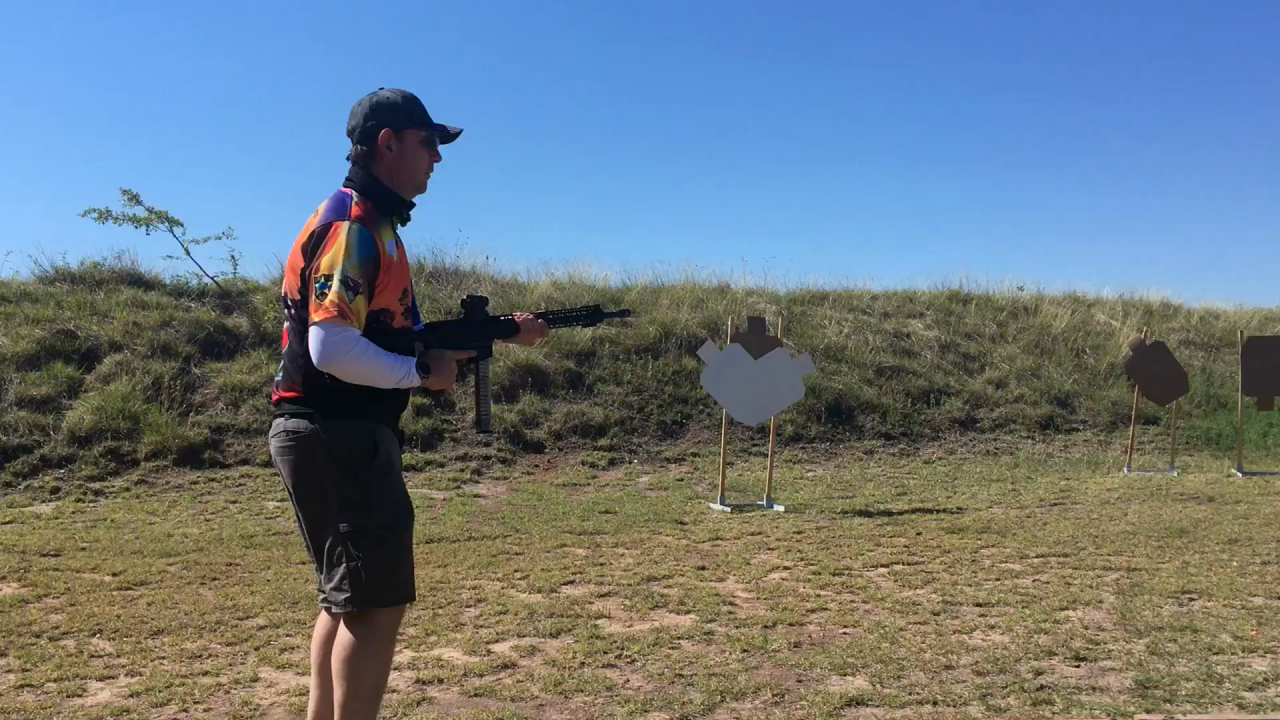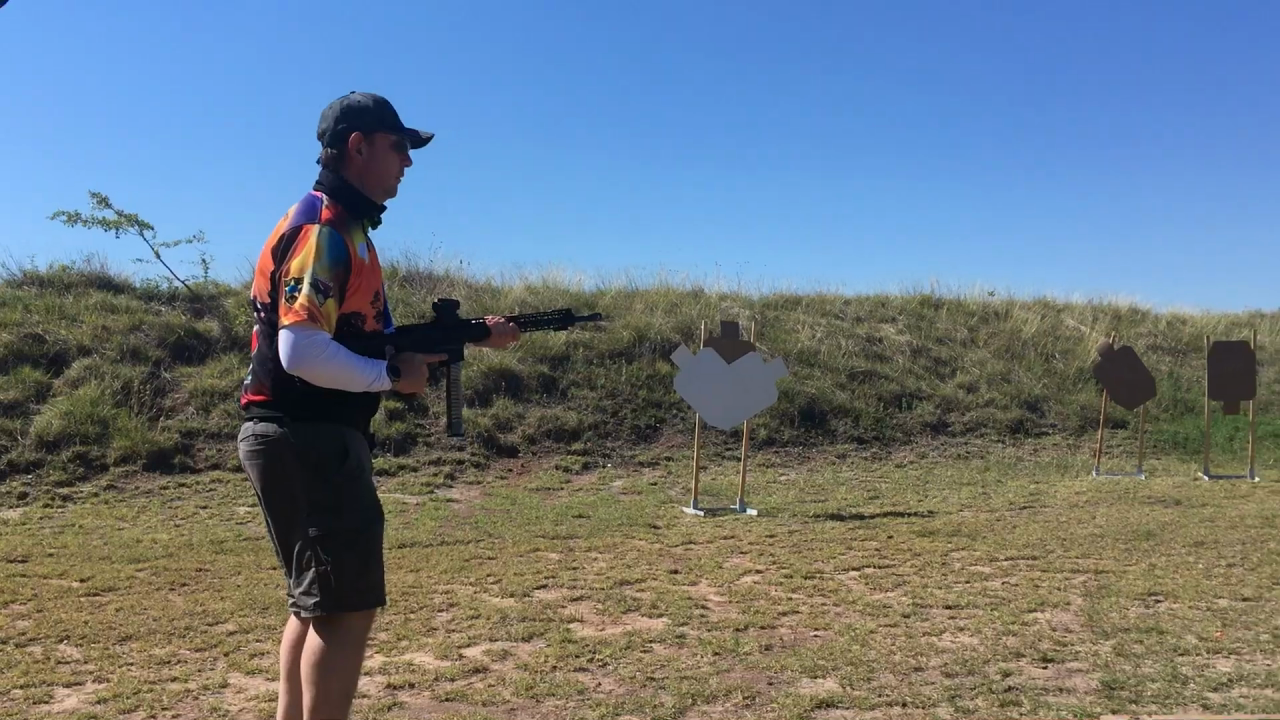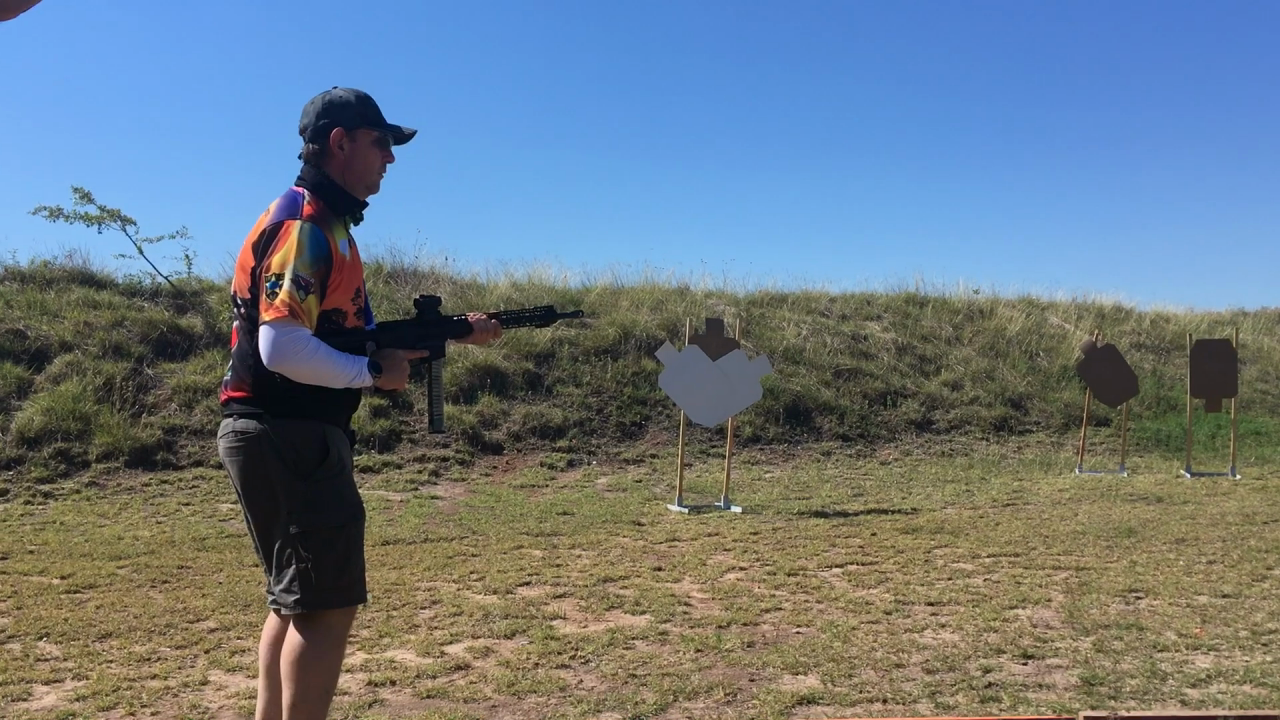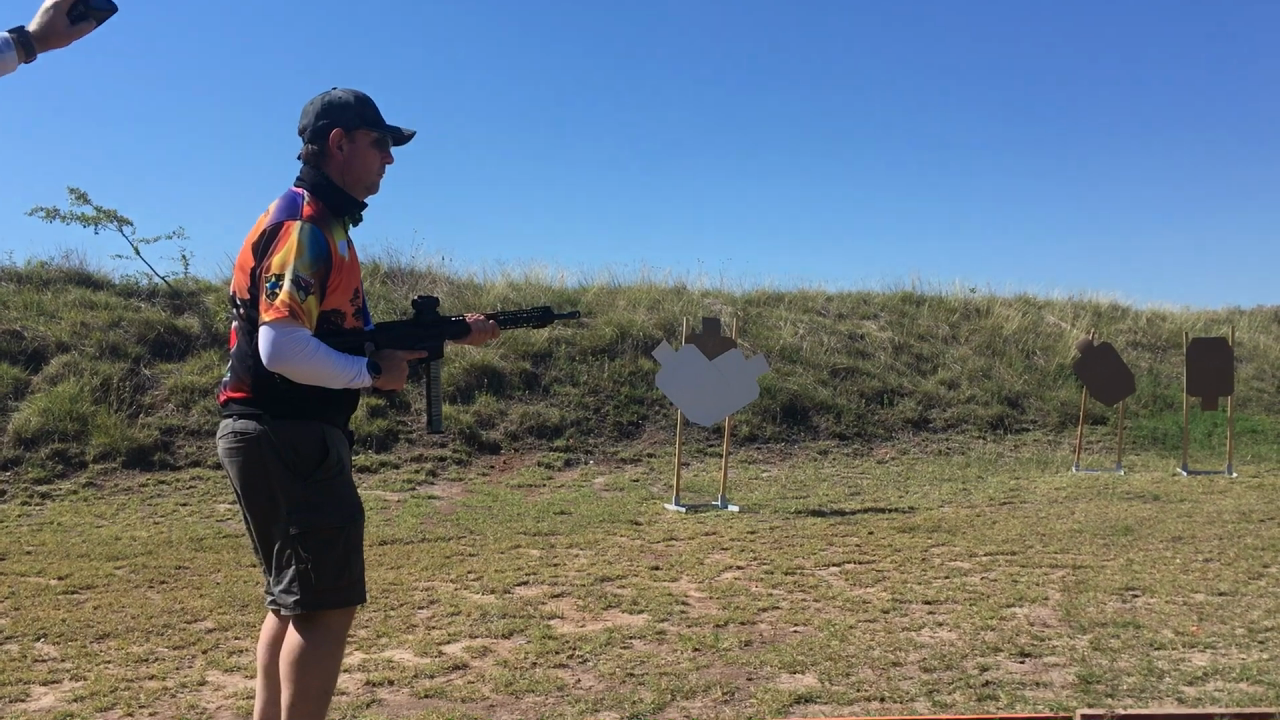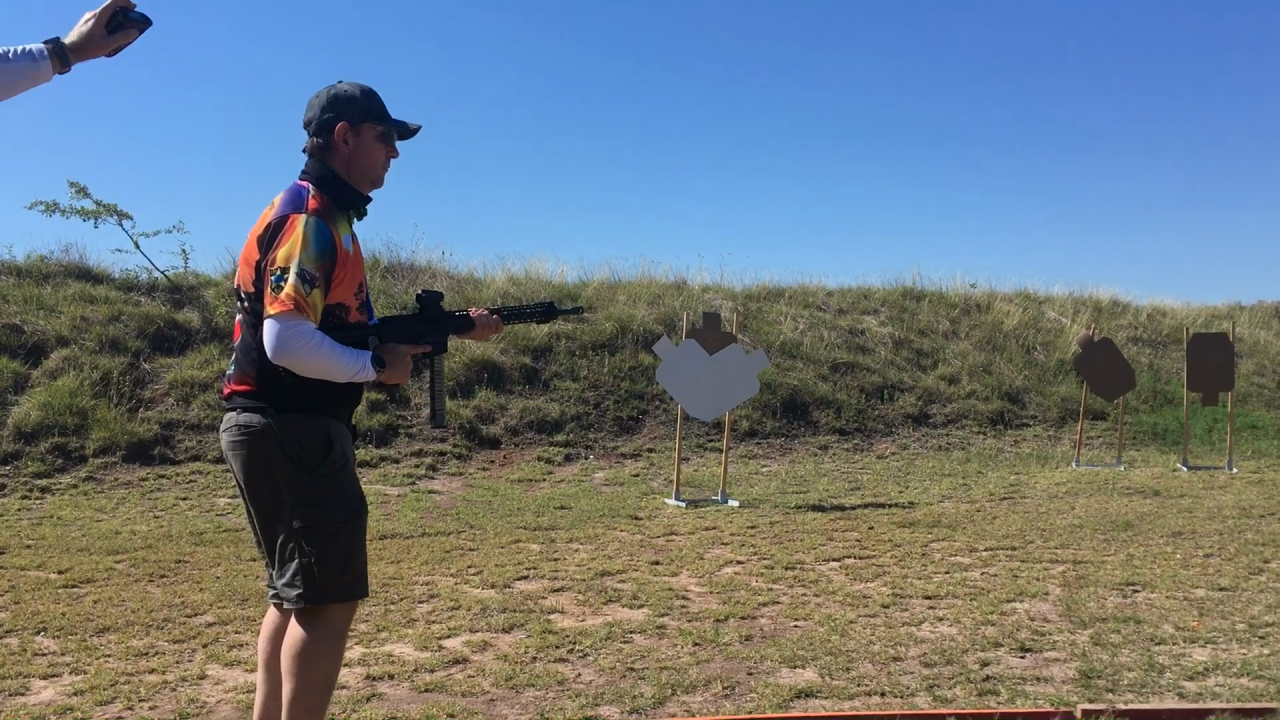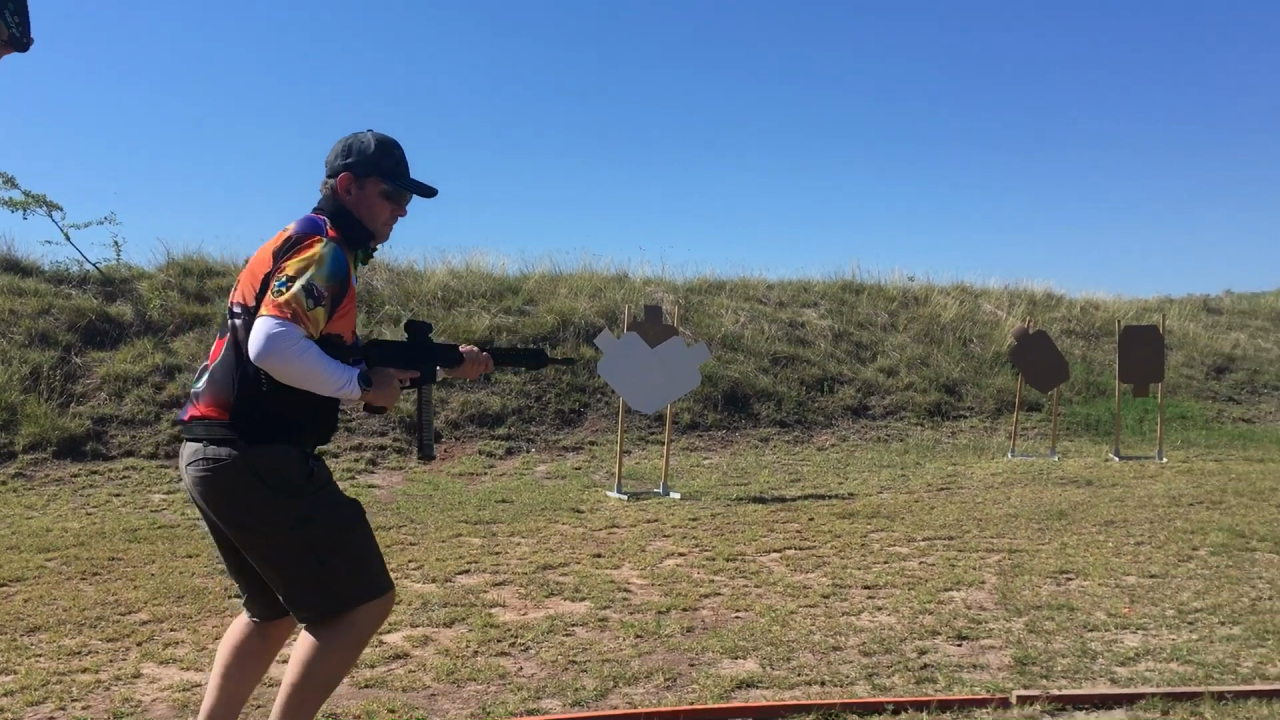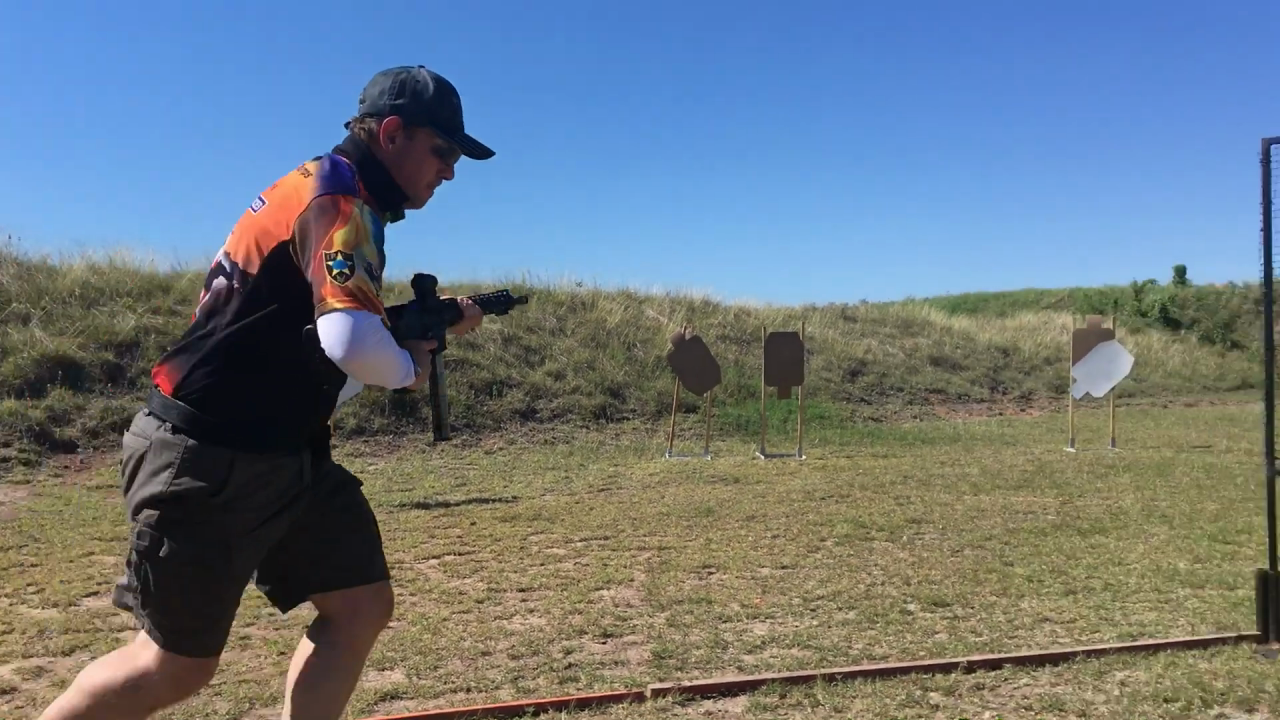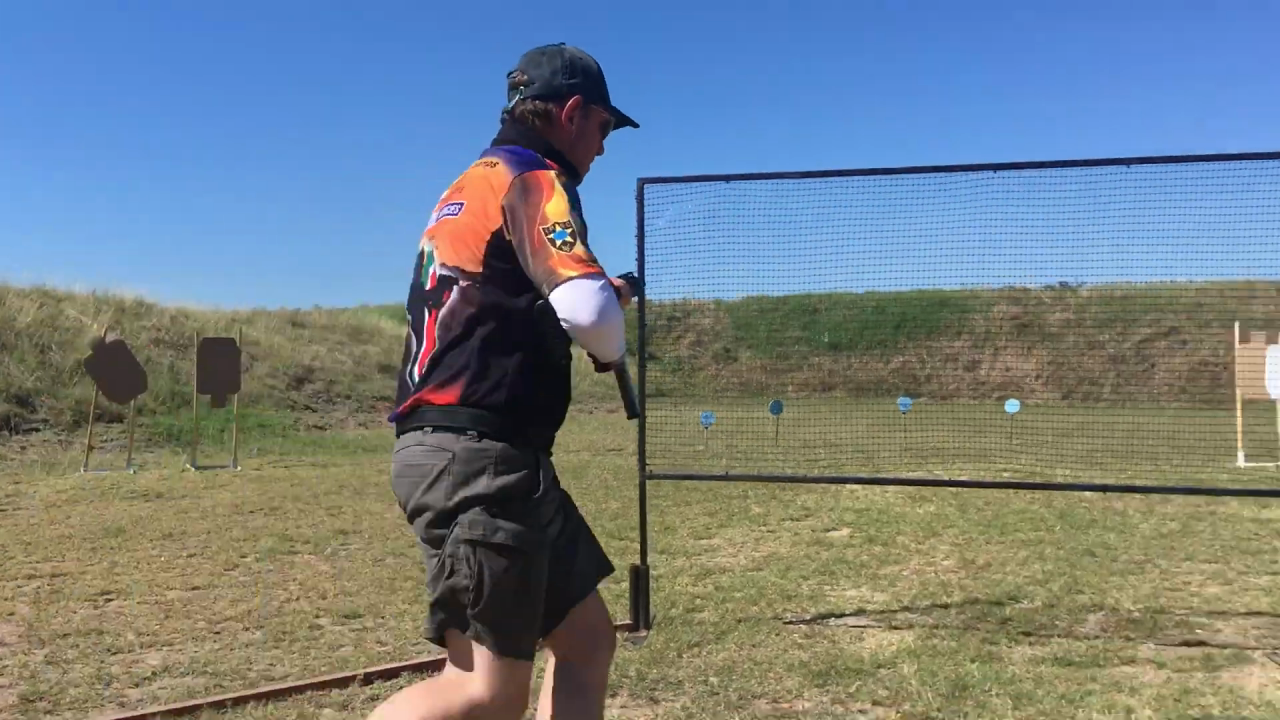
dt=0.5s
person 1, frame 1
left shoulder: (374, 224)
right shoulder: (350, 223)
left elbow: (397, 334)
right elbow: (331, 349)
left wrist: (499, 332)
right wrist: (423, 372)
left hip: (340, 437)
right hip: (338, 437)
left knee: (346, 598)
right knee: (378, 602)
person 1, frame 2
left shoulder: (346, 228)
right shoulder: (321, 227)
left elbow: (365, 338)
right elbow: (302, 353)
left wrist: (472, 337)
right wrist: (393, 376)
left hip: (306, 442)
right hip: (307, 442)
left knee: (316, 602)
right knee: (346, 607)
person 1, frame 3
left shoulder: (328, 224)
right shoulder: (302, 223)
left elbow: (353, 335)
right elbow: (281, 349)
left wrist: (453, 333)
right wrist: (374, 373)
left hip: (288, 439)
right hip: (287, 440)
left knee: (296, 600)
right knee: (327, 604)
person 1, frame 4
left shoulder: (326, 225)
right shoulder: (302, 225)
left elbow: (350, 336)
right elbow: (282, 350)
left wrist: (452, 334)
right wrist: (374, 374)
left hip: (282, 439)
right hip: (288, 439)
left knee: (294, 599)
right knee: (327, 604)
person 1, frame 5
left shoulder: (328, 219)
right shoulder: (307, 219)
left elbow: (355, 330)
right elbow: (287, 343)
left wrist: (453, 329)
right wrist: (377, 367)
left hip: (284, 433)
right hip: (290, 433)
left knee: (297, 595)
right knee: (327, 600)
person 1, frame 6
left shoulder: (315, 251)
right shoulder: (325, 248)
left elbow: (324, 358)
right elbow: (272, 346)
left wrist: (444, 365)
right wrist: (362, 385)
left hip: (222, 455)
right hip: (255, 458)
left knee: (276, 610)
right knee: (359, 604)
person 1, frame 7
left shoulder: (329, 194)
right shoulder: (340, 200)
right elbow: (350, 340)
right wrist: (406, 367)
left hip: (263, 450)
right hip: (204, 450)
left knee: (361, 604)
right knee: (180, 659)
person 1, frame 8
left shoulder: (479, 183)
right shoulder: (531, 181)
right elbow: (584, 309)
left wrist: (603, 294)
right wrist: (609, 345)
left hip: (468, 456)
right hip: (478, 459)
left knee: (588, 635)
